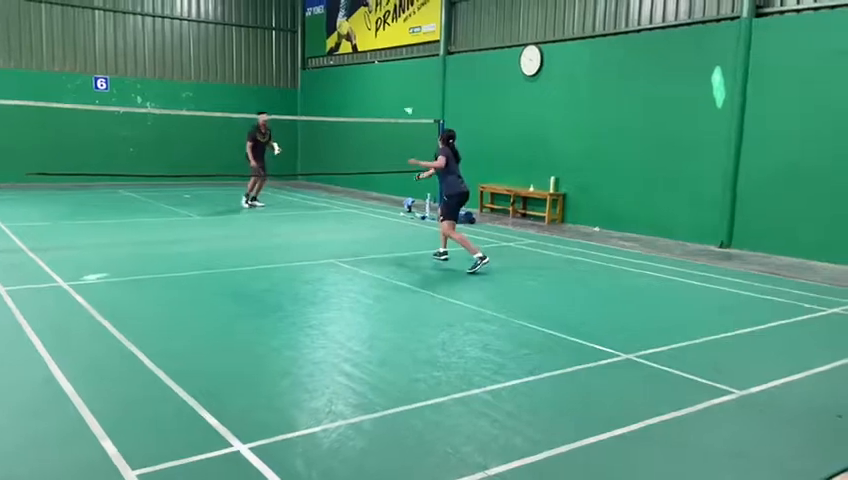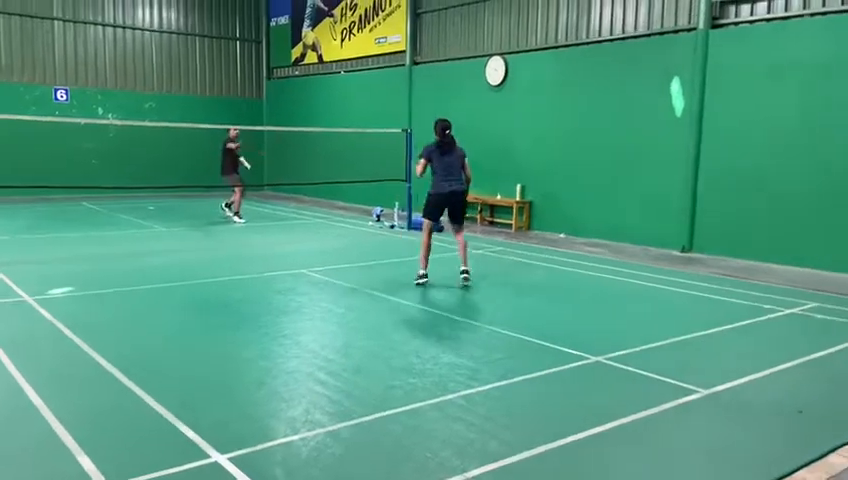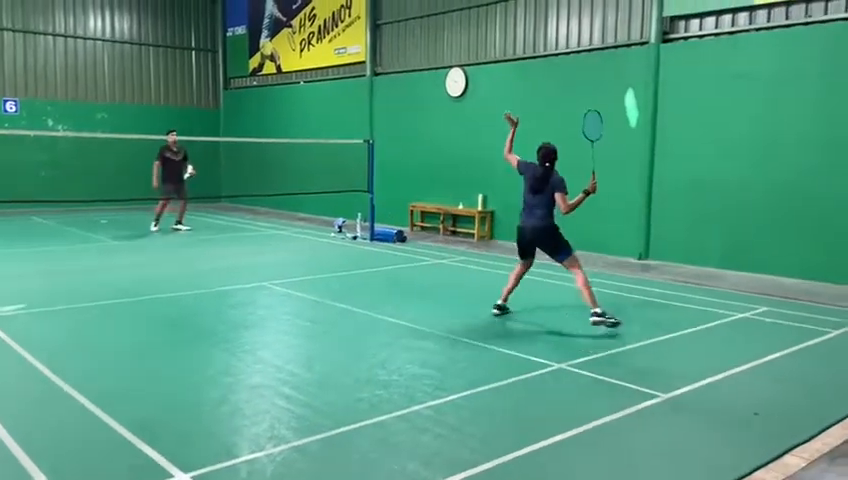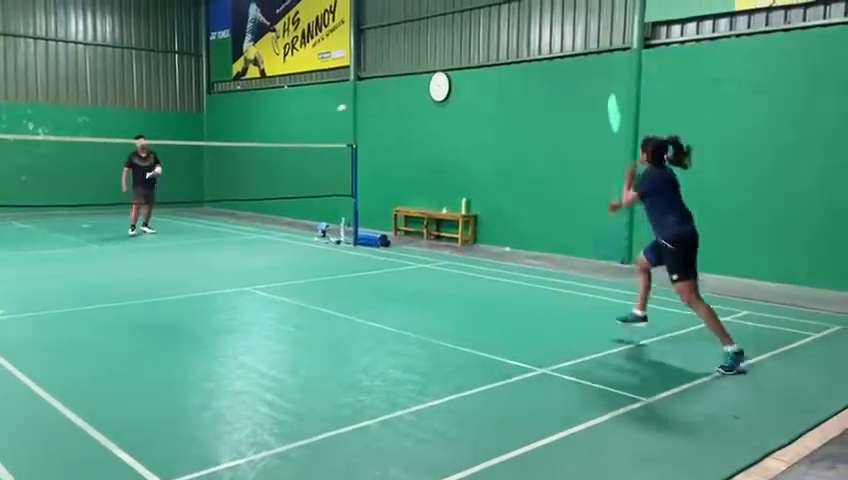
dt=0.7s
person 1, frame 1
left shoulder: (443, 150)
right shoulder: (452, 153)
left elbow: (440, 164)
right elbow: (435, 170)
left wrist: (419, 163)
right wrist: (423, 175)
left hip: (454, 194)
right hip: (460, 192)
left knee: (448, 230)
right knee: (442, 214)
left ankle: (479, 256)
right ankle: (443, 251)
person 1, frame 2
left shoulder: (430, 148)
right shoulder: (459, 150)
left elbow: (419, 172)
right elbow: (468, 175)
left wrist: (416, 166)
right wrist: (464, 191)
left hip: (436, 194)
right hip: (456, 194)
left knee: (427, 233)
right knee: (459, 232)
left ankle: (423, 272)
right ankle: (464, 269)
person 1, frame 3
left shoulder: (528, 169)
right shoulder: (556, 179)
left elbow: (507, 154)
right elbow: (565, 209)
left wrist: (513, 129)
right wrist: (586, 192)
left hip: (524, 230)
right hip: (544, 230)
left knee: (523, 266)
right knee: (576, 269)
left ankle: (501, 303)
right ankle: (596, 312)
person 1, frame 4
left shoulder: (648, 175)
right shoulder: (664, 172)
left elbow: (627, 201)
left wrist: (628, 184)
right wrist: (619, 203)
left hip: (677, 239)
right hip: (673, 238)
left knee: (690, 298)
right knee: (642, 263)
left ankle: (732, 350)
right ankle: (639, 314)
